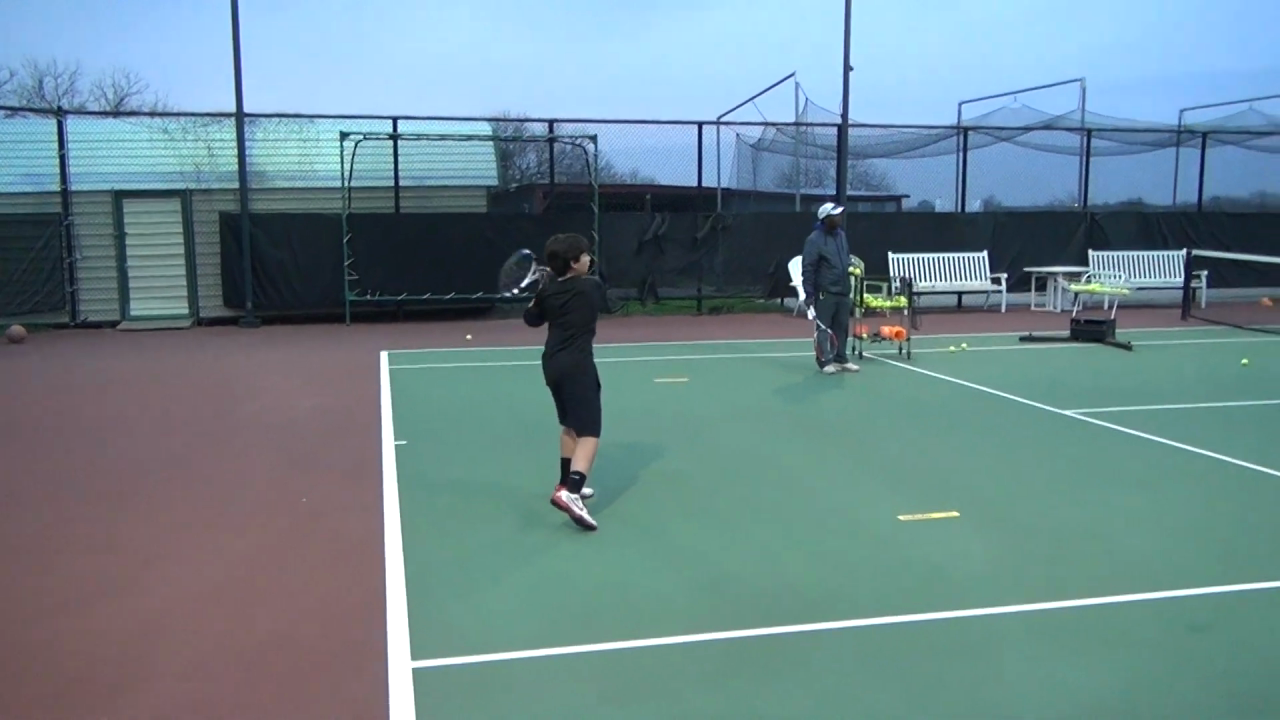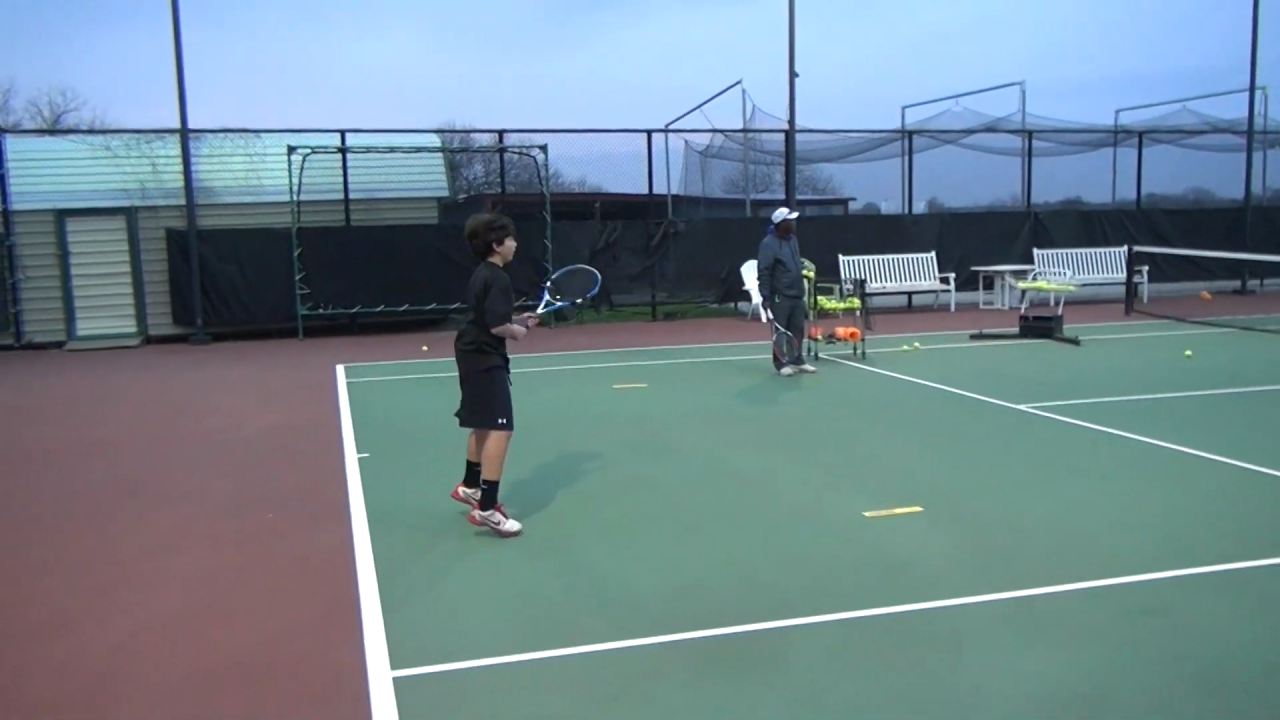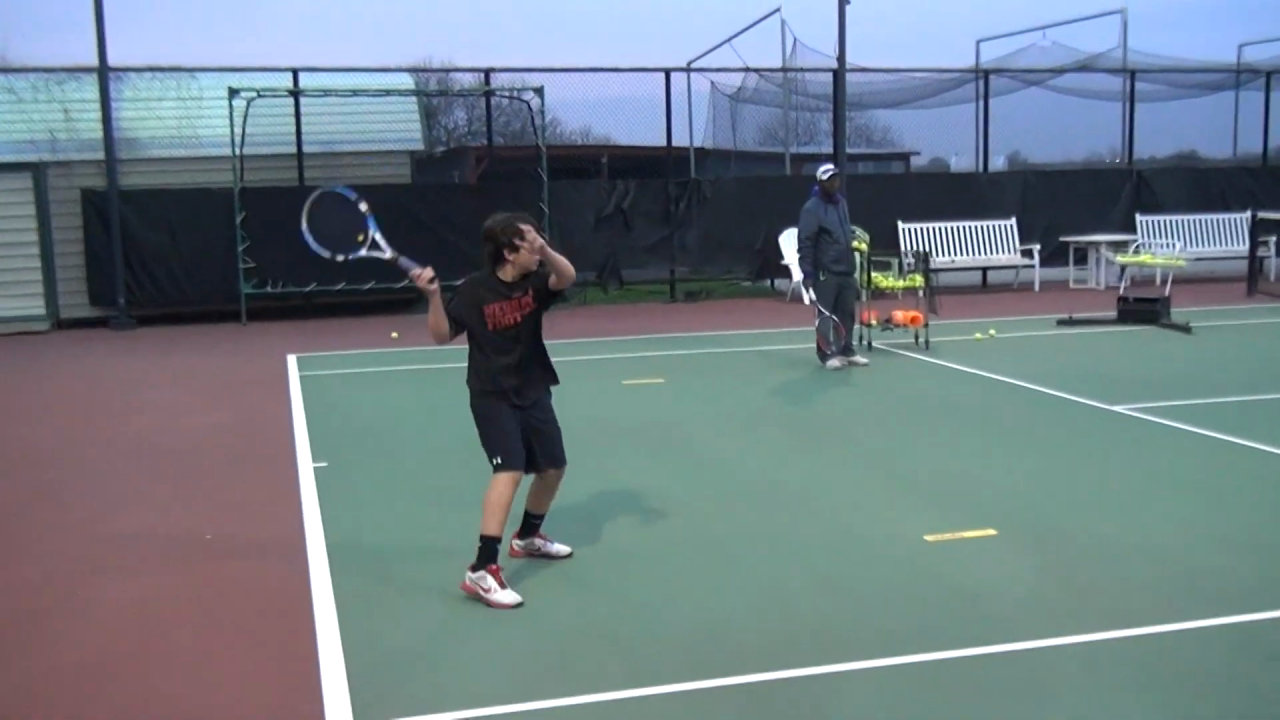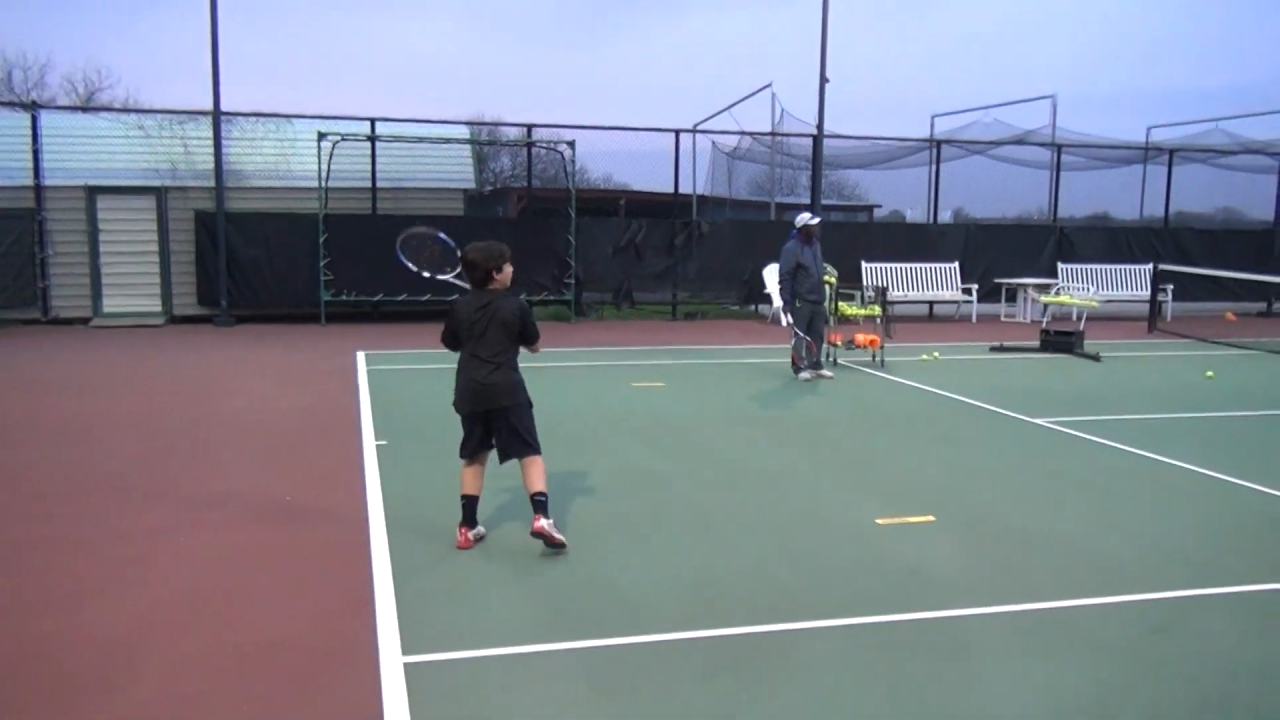
dt=1s
person 1, frame 1
left shoulder: (546, 290)
right shoulder: (593, 287)
left elbow: (530, 321)
left wrist: (544, 287)
left hip: (553, 363)
right hip: (577, 365)
left knee: (572, 424)
right knee: (589, 433)
left ankle: (567, 484)
right ankle: (571, 492)
person 1, frame 2
left shoulder: (483, 274)
right shoulder: (498, 279)
right elbow: (497, 326)
left wrist: (518, 320)
right wrist: (517, 331)
left hip: (474, 357)
right hip: (484, 360)
left knee: (483, 424)
right knee: (501, 428)
left ankle: (470, 486)
right ankle: (487, 508)
person 1, frame 3
left shoulder: (536, 281)
right shoulder: (475, 289)
left elbow: (568, 277)
right elbow: (442, 334)
left wrist: (545, 249)
right wrist: (434, 295)
left hip: (532, 392)
right hip: (491, 395)
left knee: (553, 467)
right knee: (509, 470)
left ankle: (528, 536)
person 1, frame 4
left shoulder: (460, 305)
right shoulder: (516, 306)
left elbow: (449, 344)
right elbow: (534, 344)
left hip: (470, 390)
right hip: (506, 389)
left knee: (474, 456)
right knee: (530, 454)
left ankle: (467, 527)
right ankle: (542, 518)
person 2, frame 1
left shoulder: (841, 235)
right shoulder: (814, 240)
right elbow: (808, 269)
left wrist: (852, 268)
right wrist: (809, 293)
left hip: (843, 292)
right hip: (825, 293)
left knee: (842, 328)
left ankle: (840, 359)
right ankle: (824, 361)
person 2, frame 2
left shoulder: (792, 239)
right shoulder: (769, 244)
right elbow: (763, 272)
left wrist: (804, 270)
right wrist: (766, 297)
left hip: (797, 294)
right hip: (780, 297)
left knee: (797, 330)
left ankle: (797, 360)
right ankle: (781, 363)
person 2, frame 3
left shoulder: (842, 203)
right shoulder: (812, 208)
right elbow: (805, 243)
left wrist: (855, 241)
right wrist: (808, 273)
left hip: (847, 271)
right hip: (825, 273)
left knee: (847, 313)
left ankle: (847, 351)
right ankle: (827, 354)
person 2, frame 4
left shoulder: (816, 244)
right shoulder: (791, 248)
right elbow: (785, 277)
right wrist: (786, 301)
left hip: (818, 300)
right hip: (800, 301)
left knee: (817, 335)
right knee: (800, 336)
left ankle: (815, 366)
right ankle: (799, 368)
